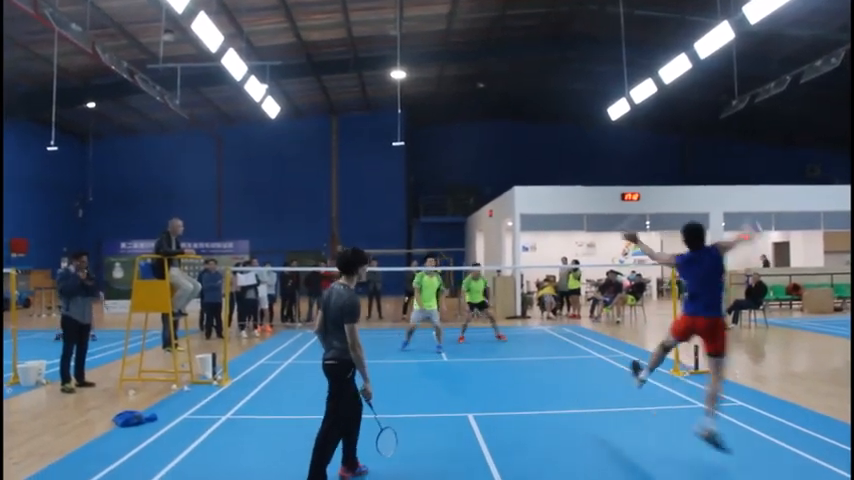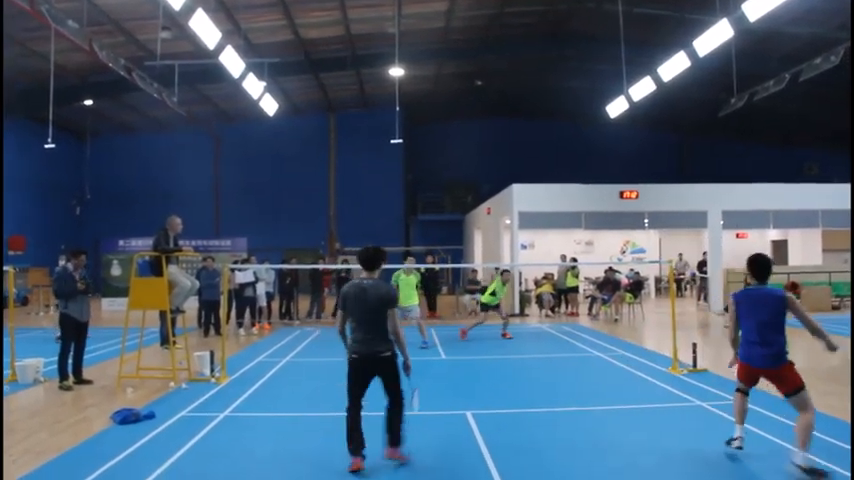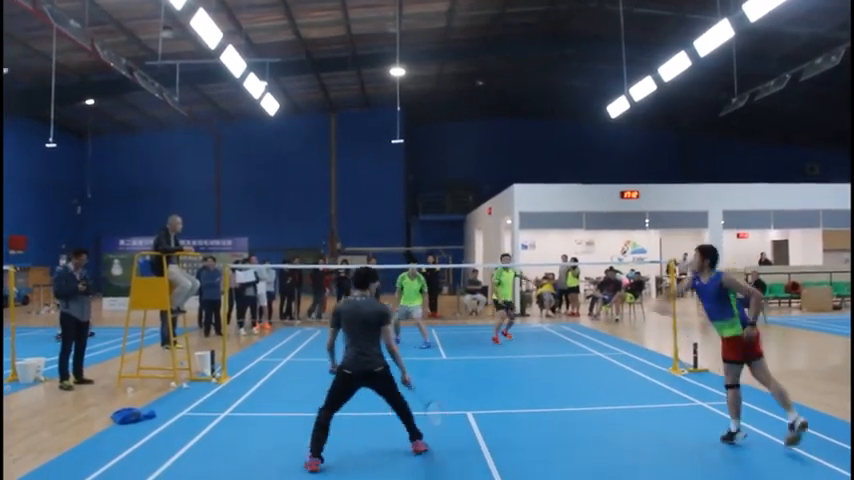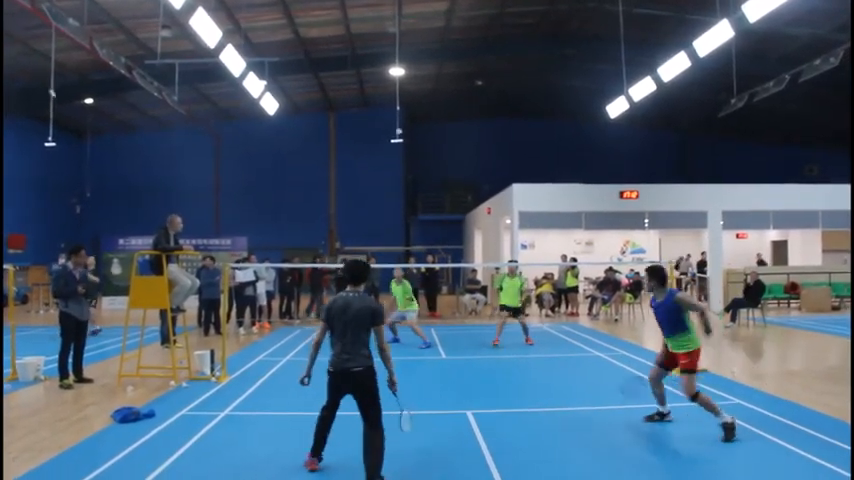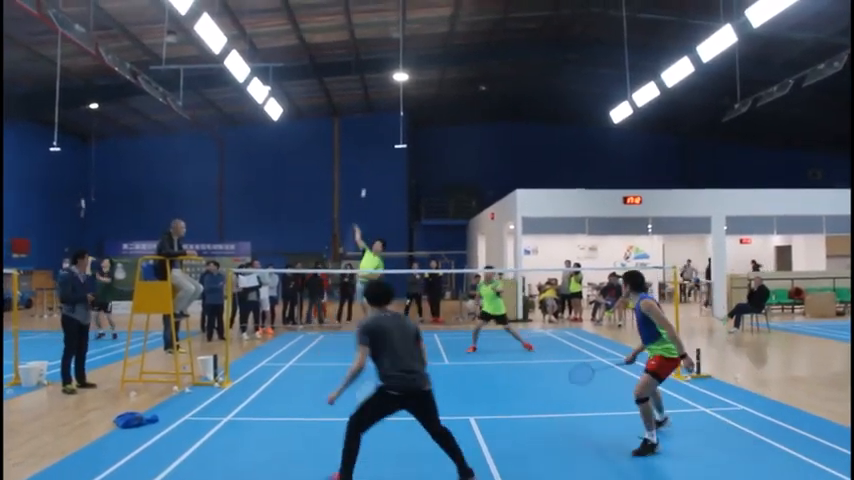
dt=0.5s
person 1, frame 1
left shoulder: (330, 291)
right shoulder: (350, 299)
left elbow: (318, 329)
right elbow: (354, 345)
right wrist: (366, 380)
left hip: (331, 361)
right hip: (341, 365)
left knee: (354, 410)
right knee: (333, 423)
person 1, frame 2
left shoulder: (347, 290)
right shoulder: (387, 291)
left elbow: (340, 328)
right elbow: (395, 330)
right wrist: (406, 357)
left hip: (358, 356)
right hip: (384, 354)
left knee: (354, 407)
right knee: (396, 401)
left ankle: (356, 456)
right ankle: (394, 448)
person 1, frame 3
left shoulder: (340, 308)
right shoulder: (380, 309)
left elbow: (330, 343)
right elbow: (390, 345)
left wrist: (333, 364)
right wrist: (404, 372)
left hip: (348, 370)
right hip: (376, 369)
left knee: (326, 411)
right knee: (399, 403)
left ankle: (314, 458)
right ankle: (416, 441)
person 1, frame 4
left shoulder: (333, 303)
right shoulder: (373, 306)
left elbow: (318, 340)
right elbow: (382, 346)
left wrist: (309, 369)
right wrist: (391, 374)
left hip: (336, 369)
right hip: (361, 370)
left knee: (328, 411)
right knee: (373, 425)
left ankle: (313, 458)
person 1, frame 5
left shoulder: (368, 326)
right shoulder: (408, 323)
left elbow: (359, 365)
left wrist: (339, 391)
left hip: (393, 391)
right hip: (421, 388)
left knee: (355, 425)
right knee: (437, 429)
person 2, frame 1
left shoulder: (680, 261)
right shoulder: (716, 251)
left elbow: (654, 256)
right elbow: (738, 240)
left wrist: (637, 242)
right wrist: (747, 235)
left hip: (690, 318)
right hip: (713, 321)
left knee: (667, 343)
right knee: (716, 375)
left ankle: (643, 374)
right ankle: (707, 426)
person 2, frame 2
left shoulder: (736, 298)
right shoulder: (783, 297)
left elbow: (733, 335)
right elbow: (811, 326)
left wrist: (736, 355)
right wrist: (828, 341)
left hip: (748, 359)
right hip: (777, 362)
left knee: (741, 389)
right knee: (806, 410)
left ankle: (738, 436)
right ankle: (801, 461)
person 2, frame 3
left shoulder: (722, 278)
right shoulder: (696, 280)
left elbow: (755, 295)
right elbow: (681, 289)
left wrist: (750, 323)
left hip: (736, 335)
right hip: (737, 334)
left knee: (731, 383)
right knee: (765, 377)
left ankle: (734, 430)
right ankle: (795, 419)
person 2, frame 4
left shoulder: (676, 297)
right shoulder: (654, 301)
left elbow: (701, 309)
left wrist: (706, 326)
right wrist: (662, 349)
left hip: (688, 348)
right hip: (671, 347)
left knee: (690, 392)
right knee: (653, 378)
left ankle: (726, 421)
right ankle: (663, 412)
person 2, frame 5
left shoulder: (645, 302)
right shoulder: (640, 303)
left elbow: (669, 329)
left wrist: (684, 355)
right wrist: (634, 353)
left hip: (666, 354)
right hip: (658, 353)
left knee: (639, 392)
right knee: (648, 388)
left ankle: (651, 439)
right ankle: (661, 418)
person 3, frame 1
left shoulder: (87, 274)
right shoulder: (64, 274)
left elbow: (95, 293)
right elbow: (63, 291)
left wrist: (90, 284)
right wrist: (78, 279)
left hip: (86, 317)
right hip: (70, 317)
left knee: (82, 349)
right knee: (68, 350)
left ankle: (80, 379)
right ankle: (65, 382)
person 3, frame 2
left shoulder: (83, 273)
right shoulder: (61, 273)
left elbow: (89, 291)
right elbow: (58, 293)
left wrist: (87, 289)
right wrist: (75, 288)
left hip: (83, 315)
right hip: (68, 315)
left knee: (80, 347)
right knee: (66, 347)
left ankle: (78, 376)
right ankle: (63, 380)
person 3, frame 3
left shoulder: (84, 273)
right shoulder: (62, 272)
left elbow: (90, 291)
right elbow: (58, 292)
left wrist: (88, 289)
right wrist: (76, 288)
left hip: (84, 314)
right hip: (69, 314)
left knee: (81, 347)
right knee: (67, 347)
left ankle: (79, 376)
right ankle: (64, 379)
person 3, frame 4
left shoulder: (84, 272)
right shoulder: (61, 272)
left elbow: (91, 291)
right elbow: (56, 292)
left wrist: (89, 291)
right wrist: (75, 290)
left hip: (83, 313)
right hip: (68, 313)
left knee: (80, 346)
right knee: (66, 346)
left ankle: (78, 375)
right ankle: (63, 378)
person 3, frame 5
left shoulder: (83, 276)
right shoulder: (66, 275)
right elbow: (64, 298)
left wrist: (90, 298)
right wrist: (84, 297)
left hip: (83, 317)
right hip: (71, 318)
left knee: (82, 350)
right knee: (70, 350)
left ankle: (81, 380)
right ankle: (66, 383)
person 4, frame 1
left shoulder: (176, 239)
right shoulder: (163, 238)
left elbow: (176, 254)
right elbow: (165, 252)
left wrist: (186, 253)
right wrist: (183, 251)
left hip: (176, 269)
right hip: (165, 271)
left knee: (197, 287)
right knee: (187, 287)
left ankle: (179, 308)
right ankle: (174, 309)
person 4, frame 2
left shoulder: (174, 237)
right shoulder: (161, 235)
left elbow: (174, 252)
right elbow: (162, 249)
left wrist: (184, 250)
right wrist: (181, 249)
left hip: (173, 267)
right hip: (162, 268)
left knee: (194, 284)
right knee: (185, 284)
left ankle: (177, 305)
right ankle: (171, 307)
person 4, frame 3
left shoulder: (175, 236)
right shoulder: (162, 235)
left elbow: (175, 251)
right elbow: (163, 249)
left wrist: (185, 250)
right wrist: (182, 248)
left hip: (174, 266)
right hip: (163, 268)
left knee: (195, 284)
right knee: (186, 284)
left ankle: (177, 305)
right ankle: (172, 307)
person 4, frame 4
left shoulder: (174, 236)
right shoulder: (162, 234)
left elbow: (174, 249)
right elbow: (163, 248)
left wrist: (184, 248)
right wrist: (182, 247)
left hip: (173, 265)
right hip: (163, 267)
left knee: (195, 283)
right knee: (185, 283)
left ankle: (177, 304)
right ankle: (171, 306)
person 4, frame 5
left shoulder: (178, 240)
right shoulder: (165, 239)
left elbow: (178, 254)
right elbow: (166, 252)
left wrist: (187, 254)
right wrist: (185, 252)
left hip: (177, 270)
right hip: (166, 272)
left knee: (198, 288)
right knee: (189, 288)
left ankle: (180, 309)
right ankle: (175, 311)
